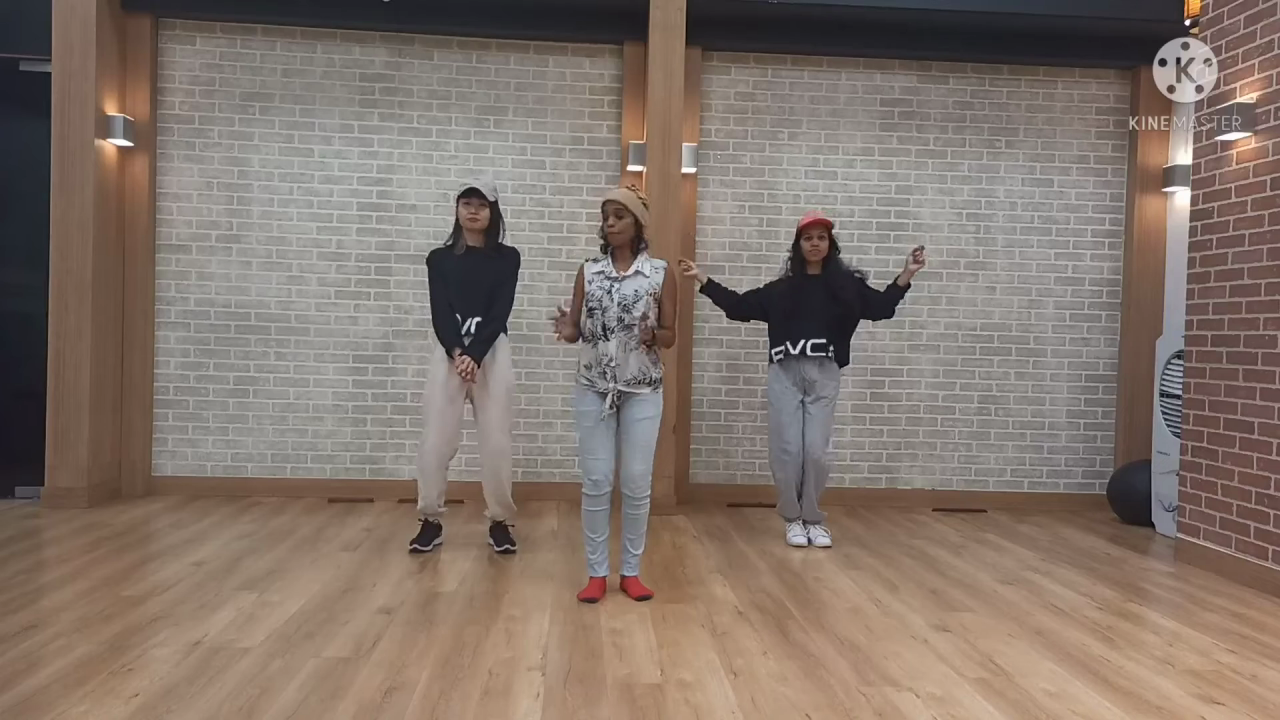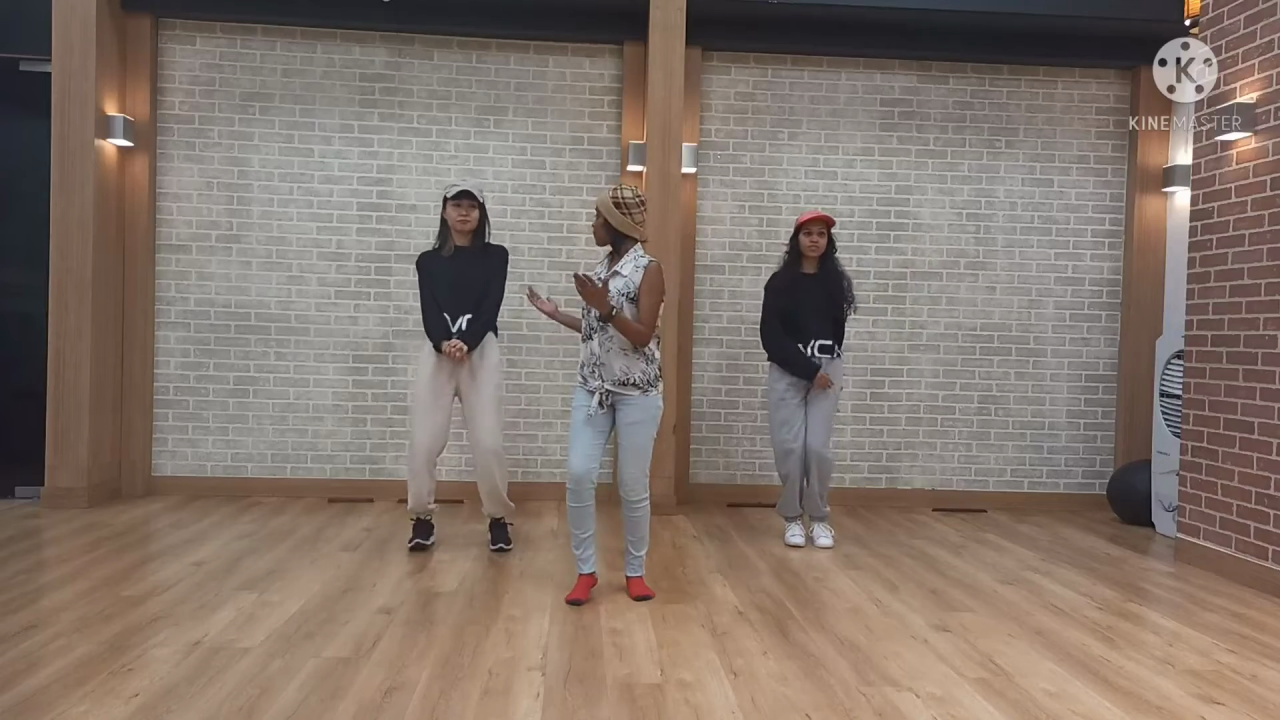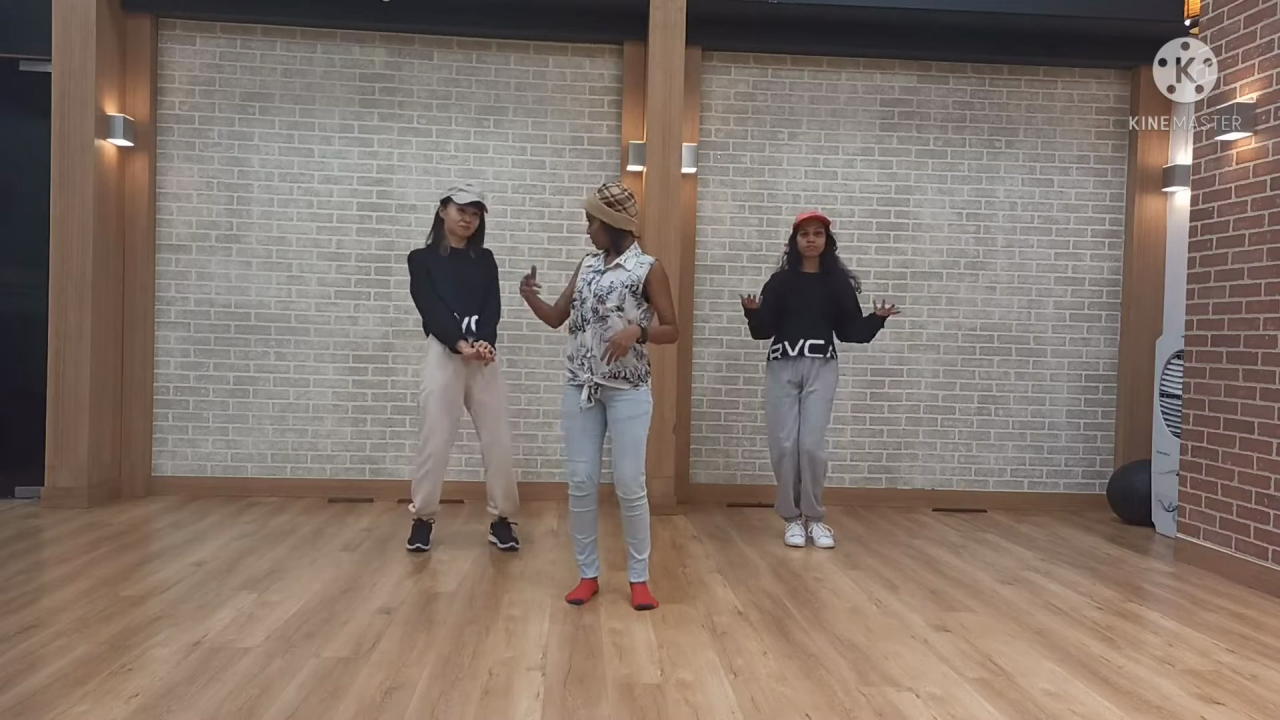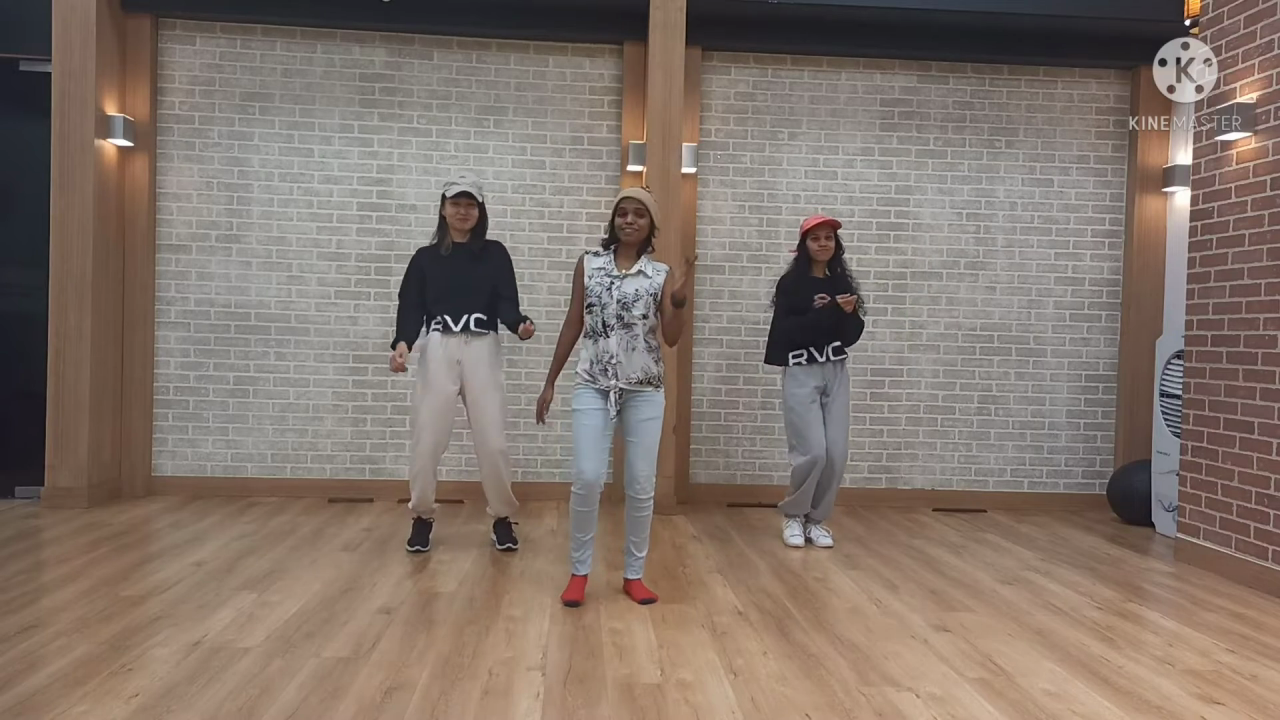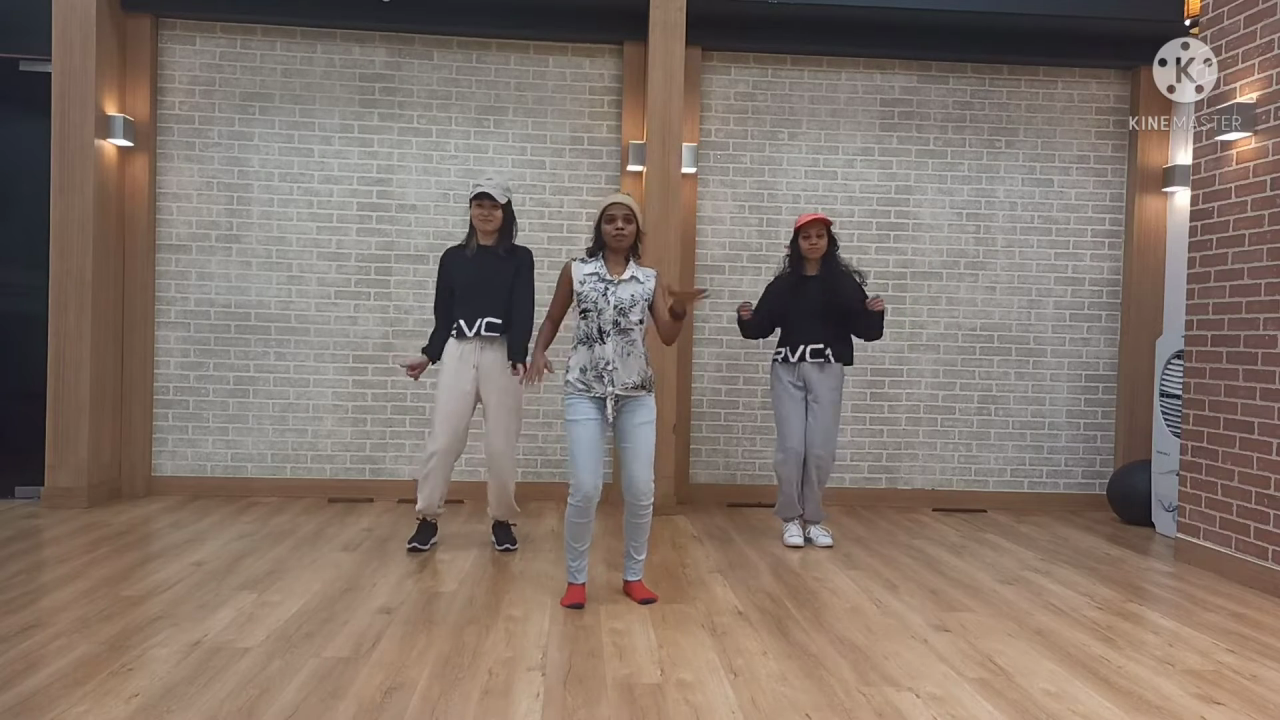
dt=0.7s
person 1, frame 1
left shoulder: (659, 273)
right shoulder: (588, 271)
left elbow: (671, 337)
right elbow: (579, 329)
left wrist: (651, 337)
right wrist: (566, 330)
left hip: (642, 390)
right hip: (594, 388)
left knee: (637, 483)
right knee: (596, 481)
left ankle: (631, 571)
right ankle: (596, 572)
person 1, frame 2
left shoulder: (648, 269)
right shoulder: (602, 268)
left elbow: (641, 336)
left wrist: (604, 308)
right wrist: (555, 314)
left hip: (637, 392)
right hip: (592, 388)
left knee: (633, 486)
right knee: (579, 474)
left ankle: (635, 572)
right ankle: (586, 571)
person 1, frame 3
left shoulder: (648, 268)
right shoulder: (587, 265)
left elbow: (671, 330)
right elbow: (556, 317)
left wrist: (637, 332)
right wrist: (530, 296)
left hip: (628, 389)
right hip: (581, 385)
left knee: (629, 483)
right knee: (580, 481)
left ankle: (639, 578)
right ankle: (588, 574)
person 1, frame 4
left shoulder: (662, 274)
right shoulder: (588, 264)
left elbow: (672, 337)
right elbow: (573, 325)
left wrist: (678, 298)
right wrist: (549, 382)
left hip: (645, 391)
right hip: (593, 387)
left knee: (641, 486)
right knee: (587, 478)
left ankle: (633, 575)
right ankle: (579, 571)
person 1, frame 5
left shoulder: (650, 280)
right shoulder: (576, 271)
left elbow: (668, 337)
right elbow: (551, 323)
left wrist: (679, 312)
right wrist: (538, 353)
left hip: (636, 395)
right hip: (585, 395)
left knee: (640, 489)
right knee: (585, 490)
left ankle: (633, 575)
right ankle: (576, 578)
person 2, frame 1
left shoulder: (507, 258)
right shoulder: (439, 259)
left elbow: (501, 312)
right elbow: (439, 312)
left wrist: (475, 355)
right wrist: (457, 352)
left hip: (492, 353)
right hip: (448, 352)
left knee: (497, 443)
right knee: (435, 442)
left ankle: (499, 522)
right ankle: (430, 521)
person 2, frame 2
left shoulder: (495, 256)
right shoulder: (429, 261)
left elbow: (491, 307)
right elbow: (429, 310)
left wrist: (465, 343)
right wrist: (444, 344)
left hip: (481, 350)
right hip: (436, 351)
left knee: (488, 441)
right knee: (424, 441)
left ankle: (497, 519)
right ankle: (423, 519)
person 2, frame 3
left shoulder: (485, 260)
right shoulder: (422, 259)
left elbow: (492, 308)
right elbow: (431, 309)
left wrist: (485, 342)
right wrist: (461, 346)
left hip: (482, 356)
right hip: (442, 354)
left knee: (498, 440)
right knee: (434, 441)
left ankle: (501, 520)
right ankle: (423, 519)
person 2, frame 4
left shoulder: (494, 253)
right shoulder: (425, 257)
left elbow: (506, 300)
right elbow: (410, 307)
left wrist: (519, 324)
right wrist: (403, 343)
left hip: (482, 349)
right hip: (436, 350)
left knee: (493, 441)
right knee: (427, 440)
left ankle: (502, 519)
right ankle: (422, 518)
person 2, frame 5
left shoulder: (520, 258)
right shoulder: (453, 258)
left elbow: (523, 310)
right elbow: (444, 313)
left wrist: (518, 356)
right wrist: (430, 354)
left hip: (500, 354)
right hip: (459, 353)
left knee: (501, 445)
right knee: (443, 441)
left ankle: (502, 521)
right ankle: (428, 520)
person 3, frame 1
left shoulder: (846, 284)
right shoulder: (783, 288)
left elbow: (878, 307)
right elbow: (742, 307)
left wrist: (905, 277)
right wrist: (705, 282)
left hip: (824, 373)
right hip: (784, 373)
left knee: (815, 451)
right knee: (786, 450)
left ankle: (814, 520)
right ankle: (793, 518)
person 3, frame 2
left shoulder: (835, 282)
right shoulder: (780, 282)
left elbow: (837, 331)
right elbow: (771, 335)
left wrist: (826, 368)
right wrist: (808, 369)
left hip: (826, 369)
right hip: (786, 371)
left knee: (817, 447)
right knee: (788, 447)
left ankle: (819, 518)
right ankle: (792, 518)
person 3, frame 3
left shoulder: (839, 282)
right shoulder: (780, 281)
left elbow: (849, 330)
right elbow: (764, 329)
left wrist: (877, 319)
right wrist: (753, 311)
left hip: (821, 368)
right hip: (782, 367)
left knee: (811, 445)
right knee: (784, 446)
left ankle: (815, 517)
right ankle: (792, 518)
person 3, frame 4
left shoulder: (842, 284)
right shoulder: (790, 284)
left elbow: (852, 333)
right elbow: (790, 330)
left wrist: (843, 311)
right wrist: (833, 310)
left hip: (835, 373)
right hip: (801, 372)
left knee: (837, 453)
right knee: (812, 452)
left ankle: (816, 519)
right ankle: (793, 515)
person 3, frame 5
left shoulder: (845, 281)
right shoulder: (783, 284)
left elbow: (864, 330)
right elbow: (762, 326)
left wrist: (875, 312)
right wrist: (747, 318)
left hip: (827, 370)
right hip: (787, 369)
left knee: (821, 449)
right knee: (791, 447)
left ankle: (813, 518)
right ankle: (791, 519)
